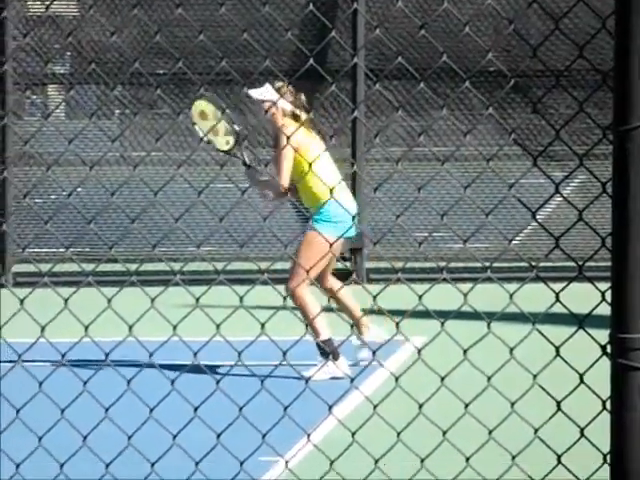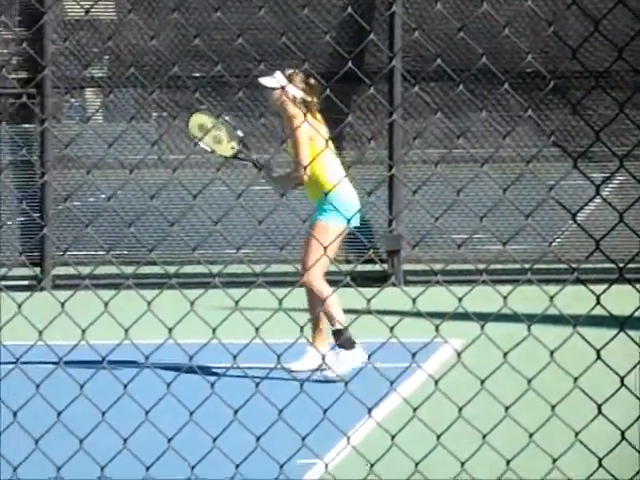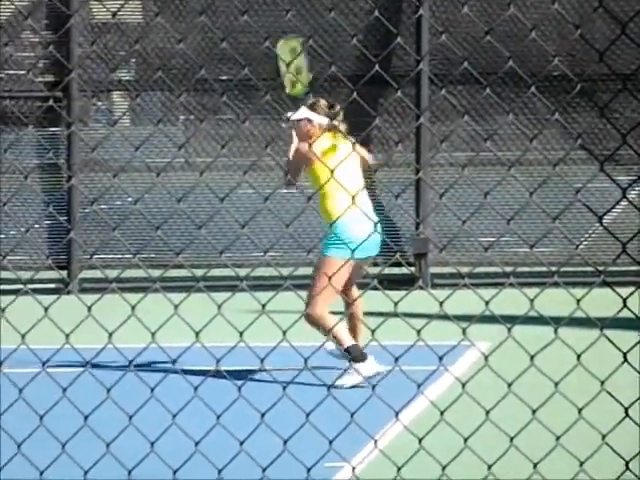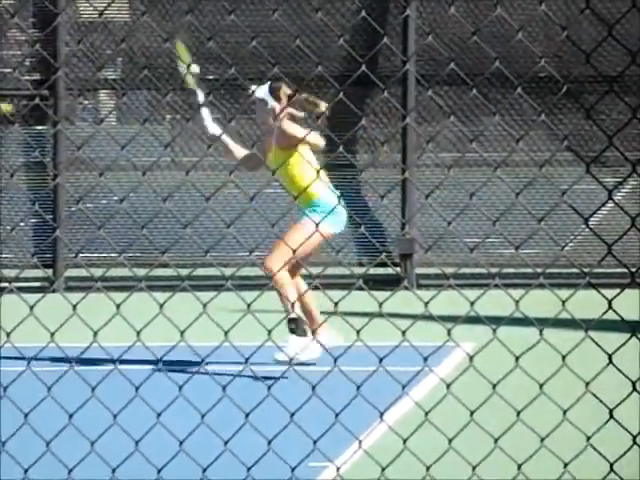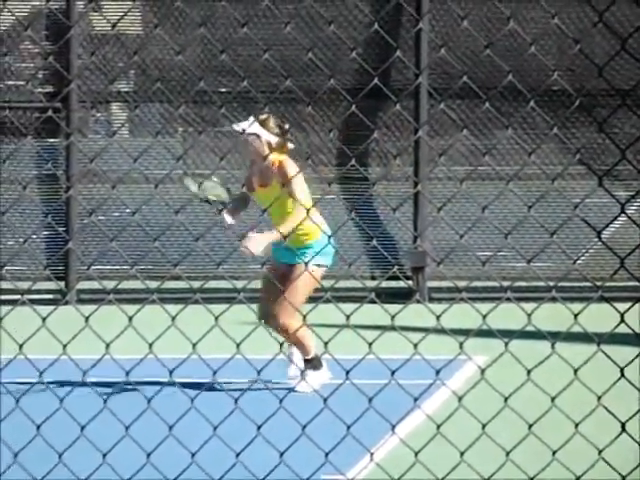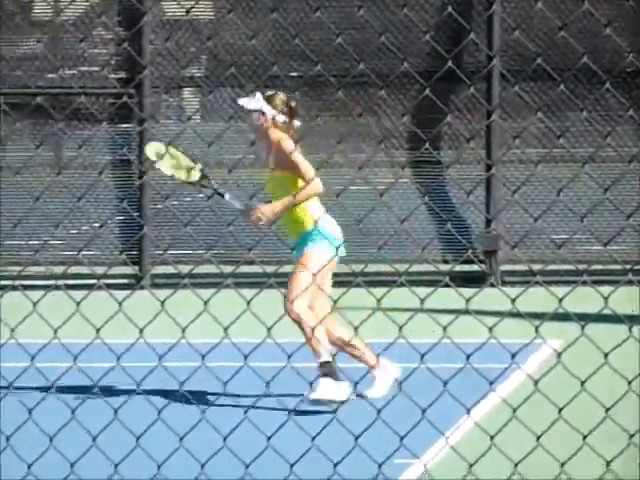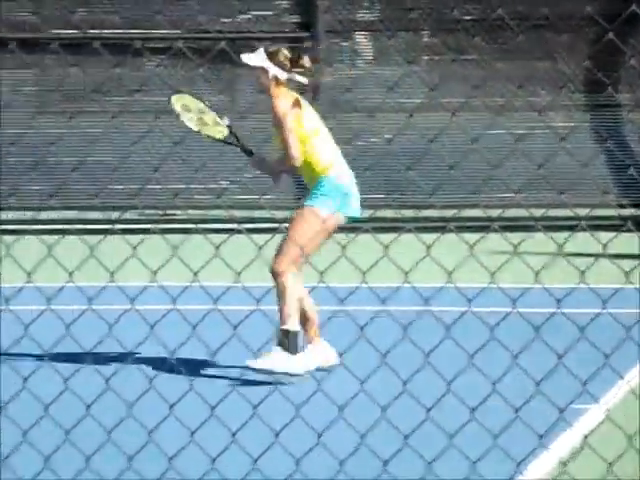
dt=0.5s
person 1, frame 1
left shoulder: (288, 133)
right shoulder: (300, 131)
left elbow: (282, 184)
left wrist: (258, 181)
right wrist: (265, 185)
left hip: (331, 211)
right hip: (340, 209)
left knee: (298, 285)
right knee: (323, 278)
left ankle: (333, 359)
right ankle: (366, 332)
person 1, frame 2
left shoulder: (299, 123)
right shoulder: (307, 119)
left elbow: (302, 174)
left wrist: (276, 180)
right wrist: (283, 180)
left hip: (336, 202)
right hip: (334, 202)
left knee: (311, 276)
right knee: (312, 277)
left ankle: (348, 347)
right ankle: (320, 349)
person 1, frame 3
left shoulder: (305, 148)
right shoulder: (345, 141)
left elbow: (291, 178)
right elbow: (370, 160)
left hip: (346, 231)
right hip: (368, 227)
left knee: (315, 311)
right knee: (347, 286)
left ankle: (362, 361)
right ankle: (356, 351)
person 1, frame 4
left shoulder: (285, 127)
right shoulder: (275, 135)
left elbow: (318, 141)
right elbow: (248, 161)
left wrist: (287, 125)
right wrist: (222, 136)
left hip: (324, 210)
right hip: (318, 211)
left knee: (274, 265)
right knee: (288, 275)
left ankle: (300, 334)
right ankle: (317, 334)
person 1, frame 5
left shoulder: (285, 166)
right shoulder: (255, 167)
left elbow: (305, 211)
right elbow: (243, 198)
left wrist: (268, 237)
right wrist: (231, 210)
left hip: (314, 246)
right hip: (285, 245)
left knee: (285, 316)
right knee: (267, 313)
left ankle: (316, 368)
right ankle: (300, 352)
person 1, frame 6
left shoulder: (283, 145)
right shoulder: (268, 147)
left elbow: (315, 185)
left wrist: (276, 207)
right wrist: (261, 210)
left hip: (319, 234)
right hip: (307, 239)
left knee: (296, 303)
right knee: (320, 319)
left ankle: (331, 377)
right ankle: (381, 367)
person 1, frame 7
left shoulder: (280, 104)
right shoulder: (291, 100)
left elbow: (293, 159)
left wrist: (270, 166)
right wrist: (276, 167)
left hip: (332, 188)
right hip: (333, 187)
left knee: (283, 266)
right knee: (284, 266)
right ankle: (315, 347)
